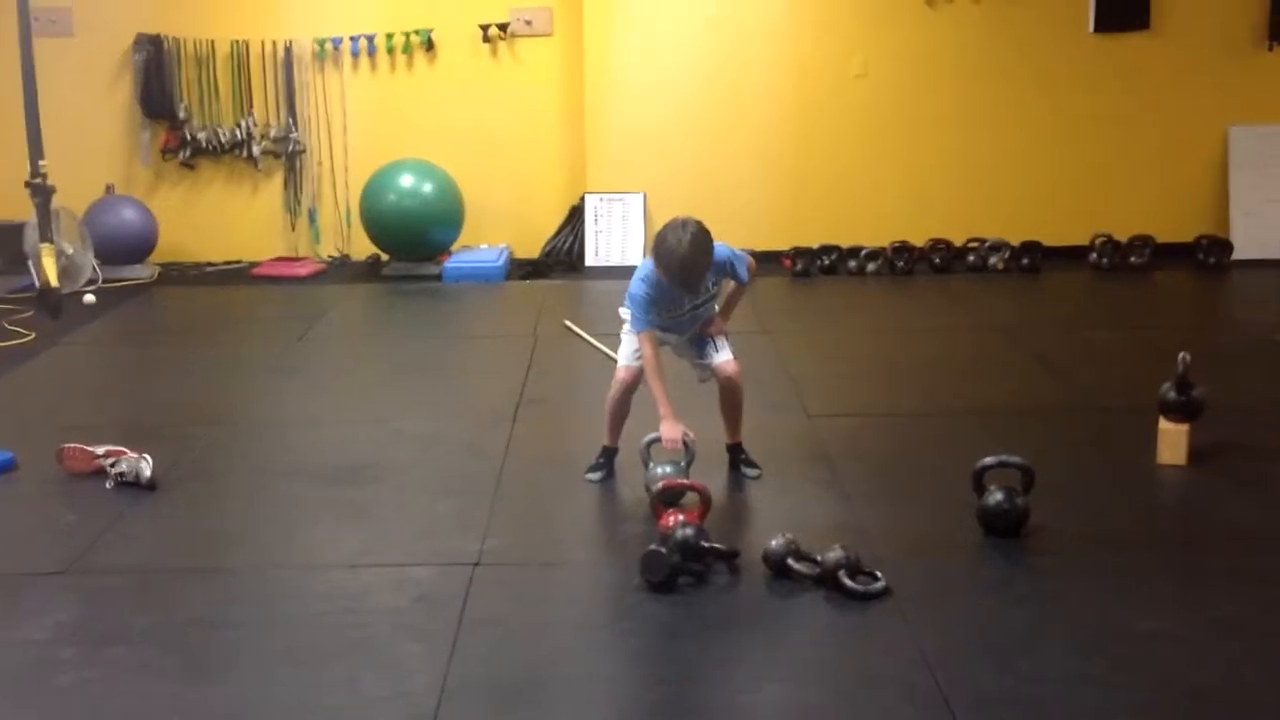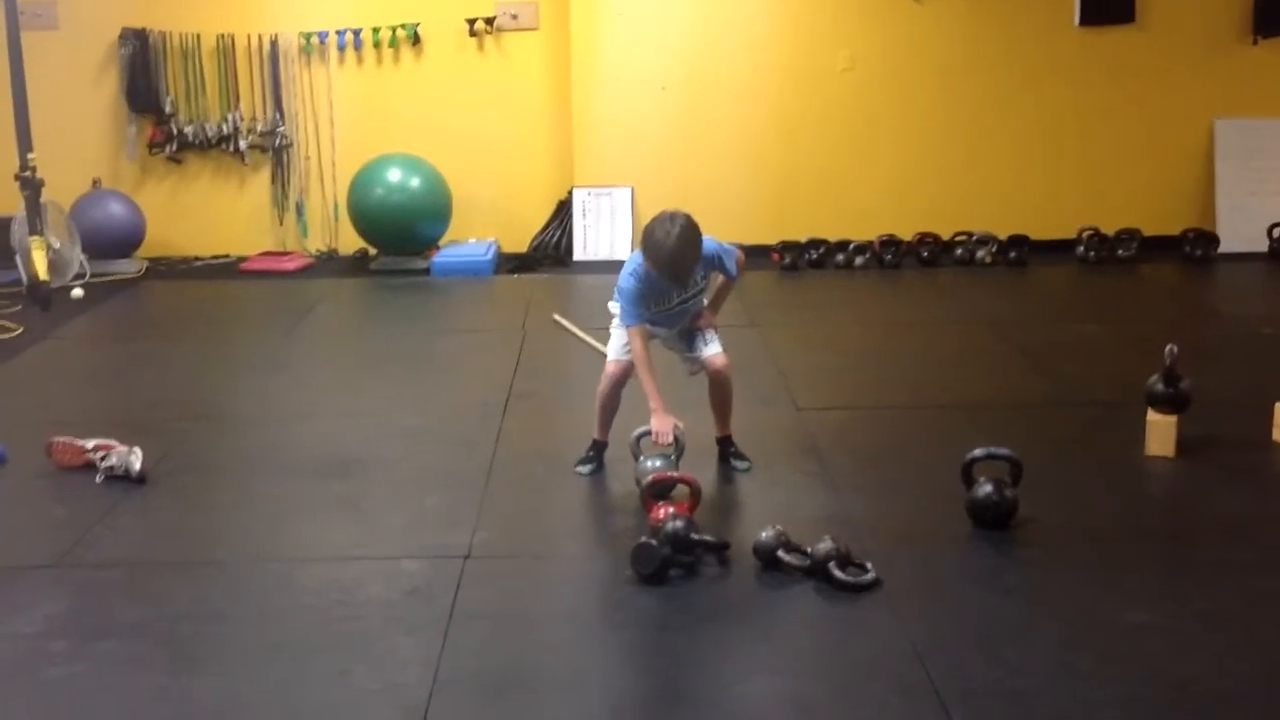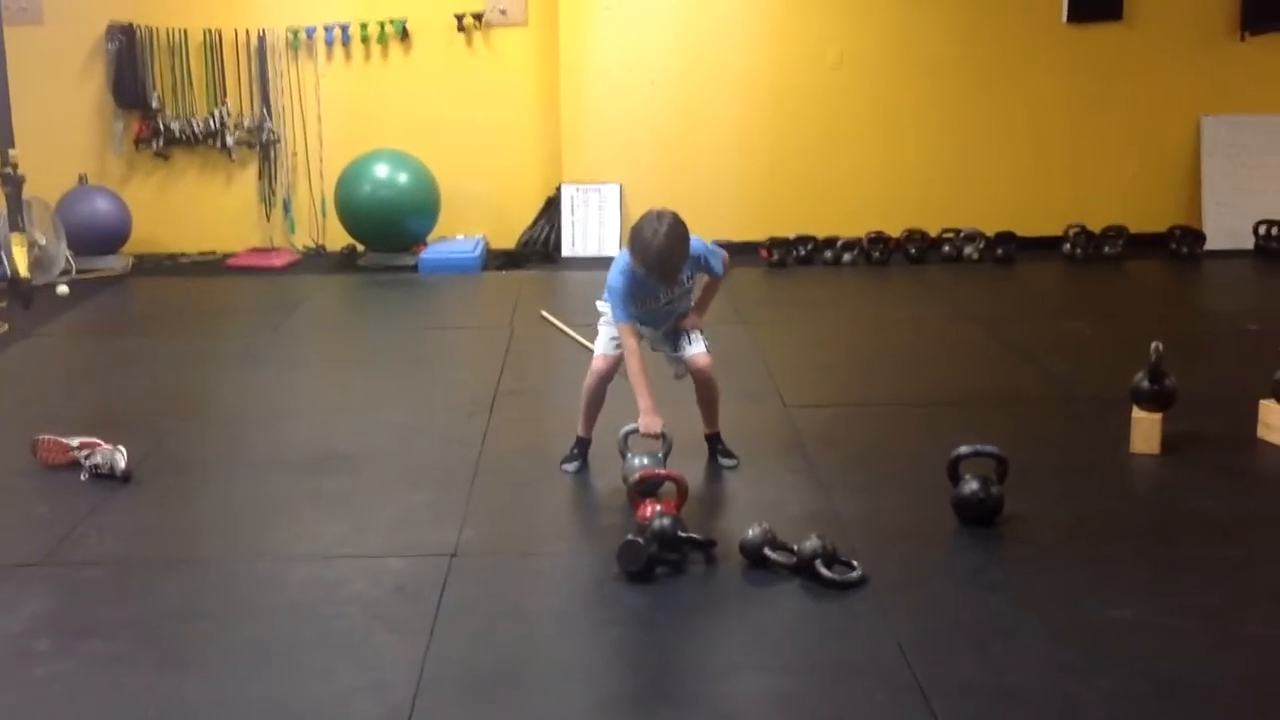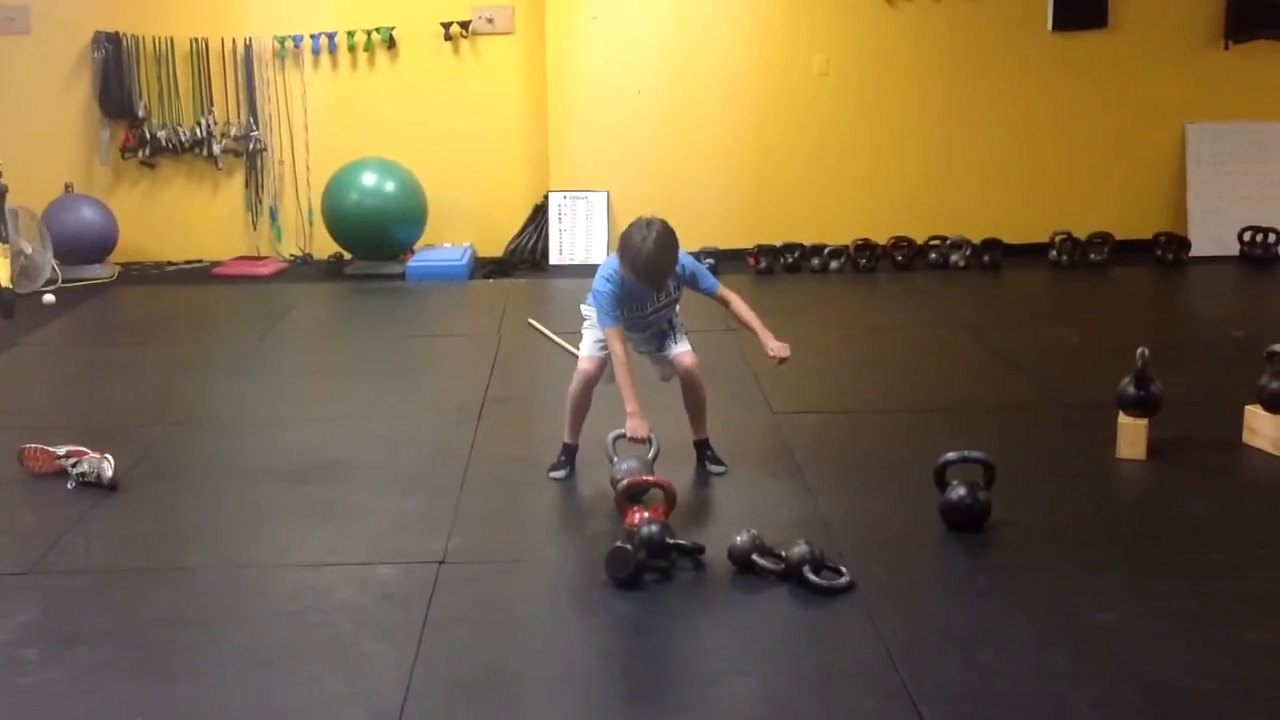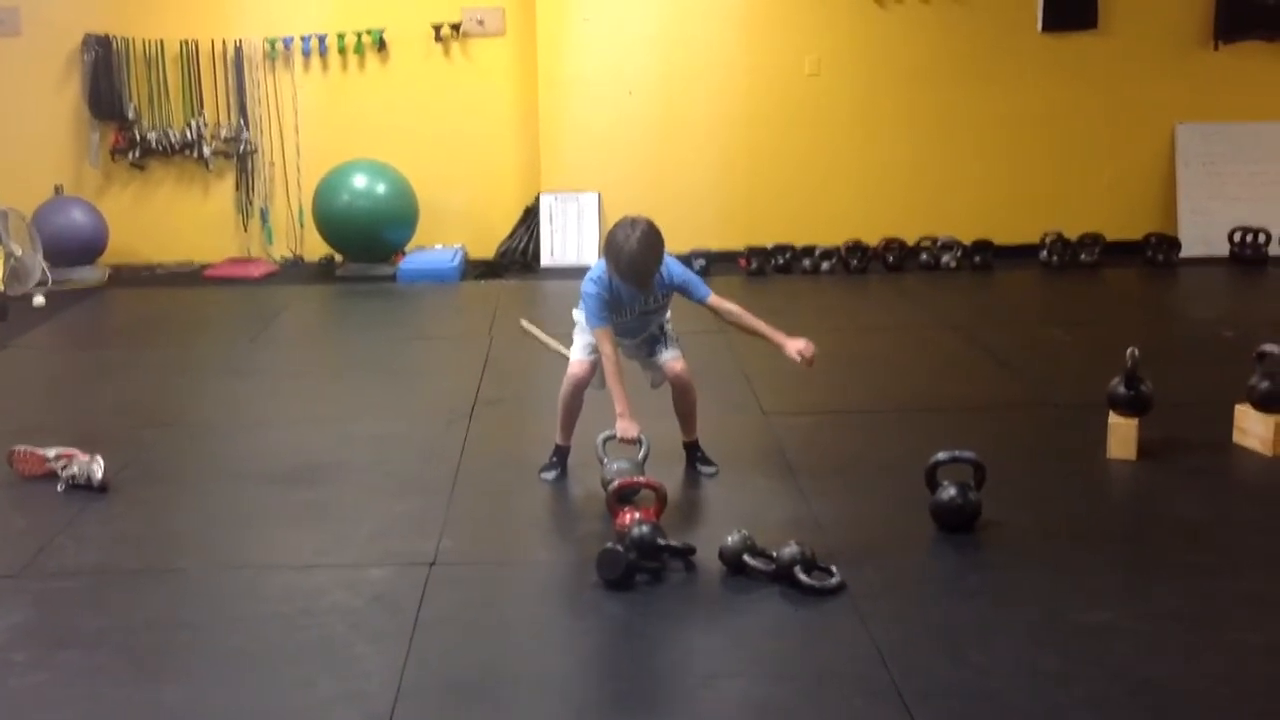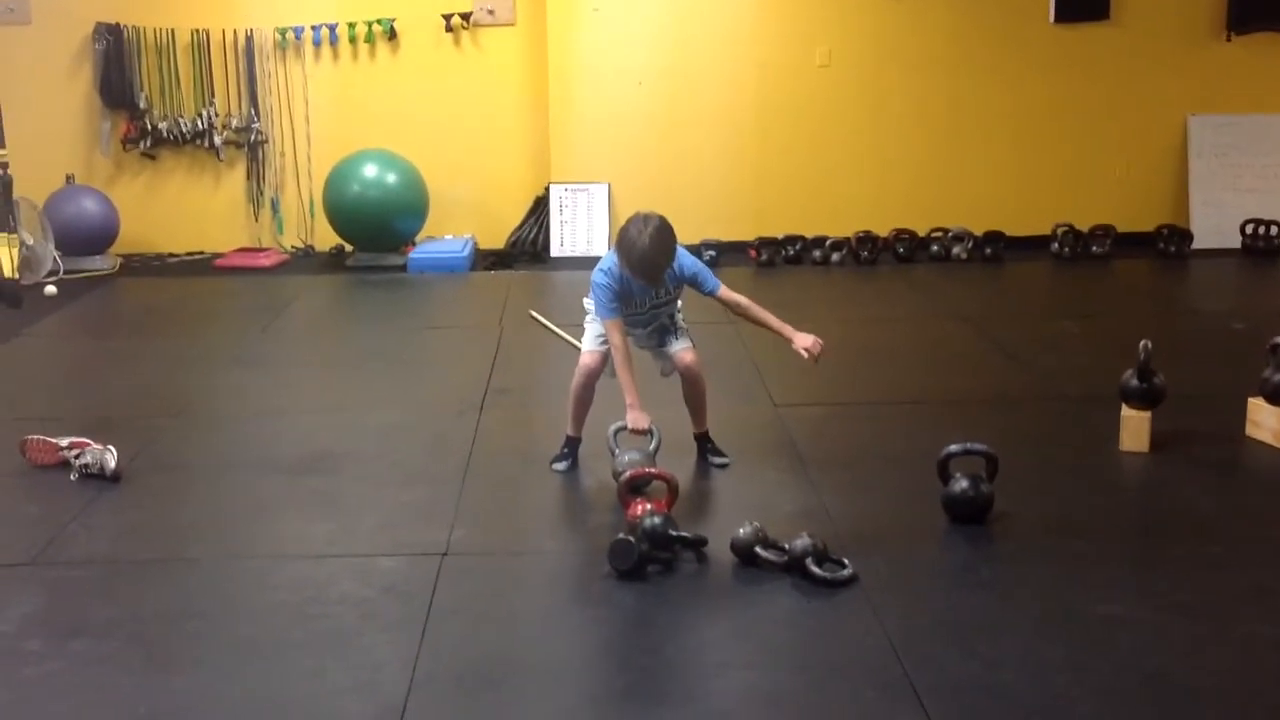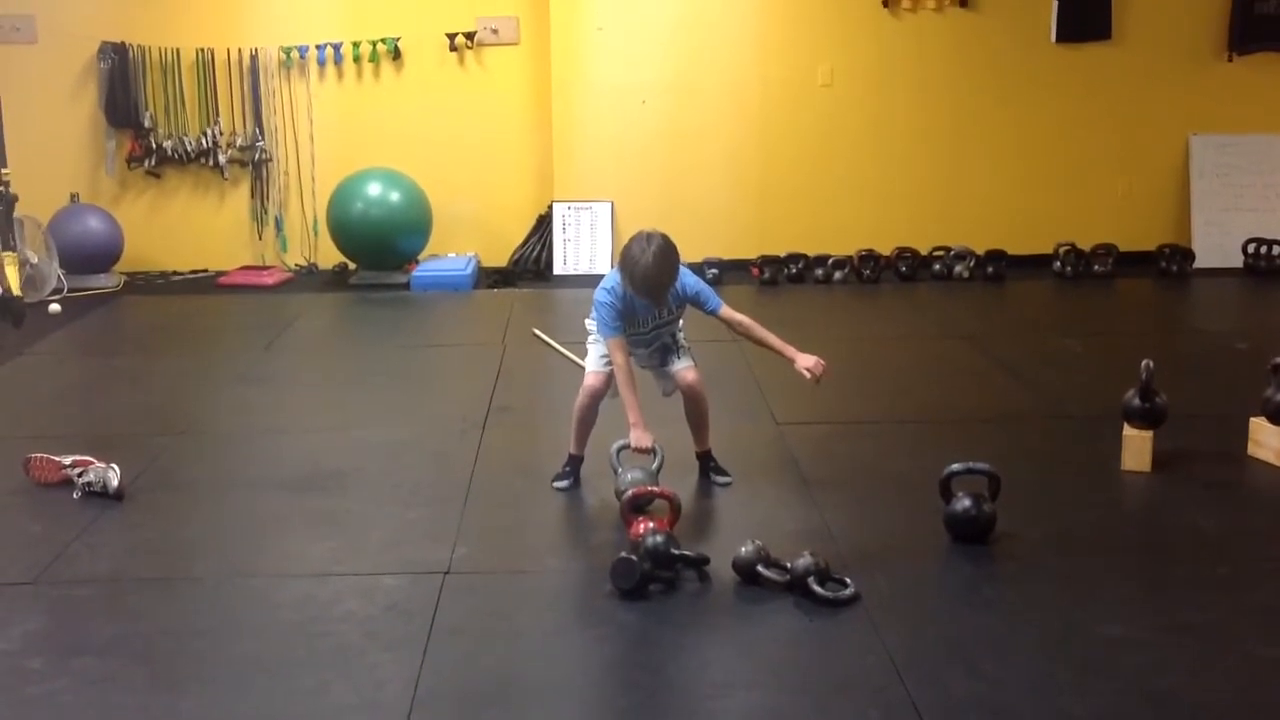
dt=0.7s
person 1, frame 1
left shoulder: (721, 257)
right shoulder: (644, 283)
left elbow: (749, 268)
right elbow: (648, 350)
left wrist: (723, 316)
right wrist: (667, 416)
left hip: (700, 324)
right hip: (648, 325)
left knee: (730, 374)
right knee: (624, 378)
left ankle: (736, 450)
right ankle: (608, 452)
person 1, frame 2
left shoulder: (709, 251)
right shoulder: (633, 276)
left elbow: (738, 260)
right elbow: (638, 344)
left wrist: (712, 310)
right wrist: (658, 410)
left hip: (688, 317)
right hip: (637, 318)
left knee: (719, 367)
right knee: (614, 372)
left ankle: (725, 443)
right ankle: (598, 445)
person 1, frame 3
left shoulder: (696, 250)
right shoulder: (621, 275)
left elbow: (723, 263)
right elbow: (631, 346)
left wrist: (698, 312)
right wrist: (647, 409)
left hip: (674, 318)
right hip: (623, 315)
left knee: (702, 366)
right knee: (601, 368)
left ankle: (714, 440)
right ankle: (581, 442)
person 1, frame 4
left shoulder: (682, 264)
right shoulder: (608, 279)
left elbow: (727, 297)
right elbow: (617, 349)
left wrist: (766, 338)
right wrist: (633, 413)
left hip: (658, 323)
right hip: (607, 321)
left knee: (689, 367)
right knee: (587, 371)
left ankle: (703, 446)
right ankle: (568, 450)
person 1, frame 5
left shoulder: (669, 270)
right shoulder: (595, 283)
left elbow: (724, 308)
right elbow: (608, 351)
left wrist: (784, 341)
right wrist: (623, 415)
left hip: (650, 329)
right hip: (598, 328)
left knee: (680, 374)
right knee: (577, 376)
left ankle: (693, 449)
right ankle: (560, 452)
person 1, frame 6
left shoulder: (682, 262)
right shoulder: (605, 275)
left elbow: (734, 301)
right elbow: (617, 342)
left wrist: (792, 334)
right wrist: (633, 406)
left hip: (660, 318)
right hip: (609, 317)
left knee: (690, 364)
right knee: (589, 366)
left ankle: (703, 439)
right ankle: (571, 443)
person 1, frame 7
left shoulder: (684, 281)
right shoulder: (608, 294)
left elbow: (736, 320)
right elbow: (620, 361)
left wrist: (794, 355)
right wrist: (637, 426)
left hip: (662, 338)
right hip: (611, 337)
left knee: (692, 383)
right knee: (593, 387)
left ankle: (705, 459)
right ankle: (573, 462)
